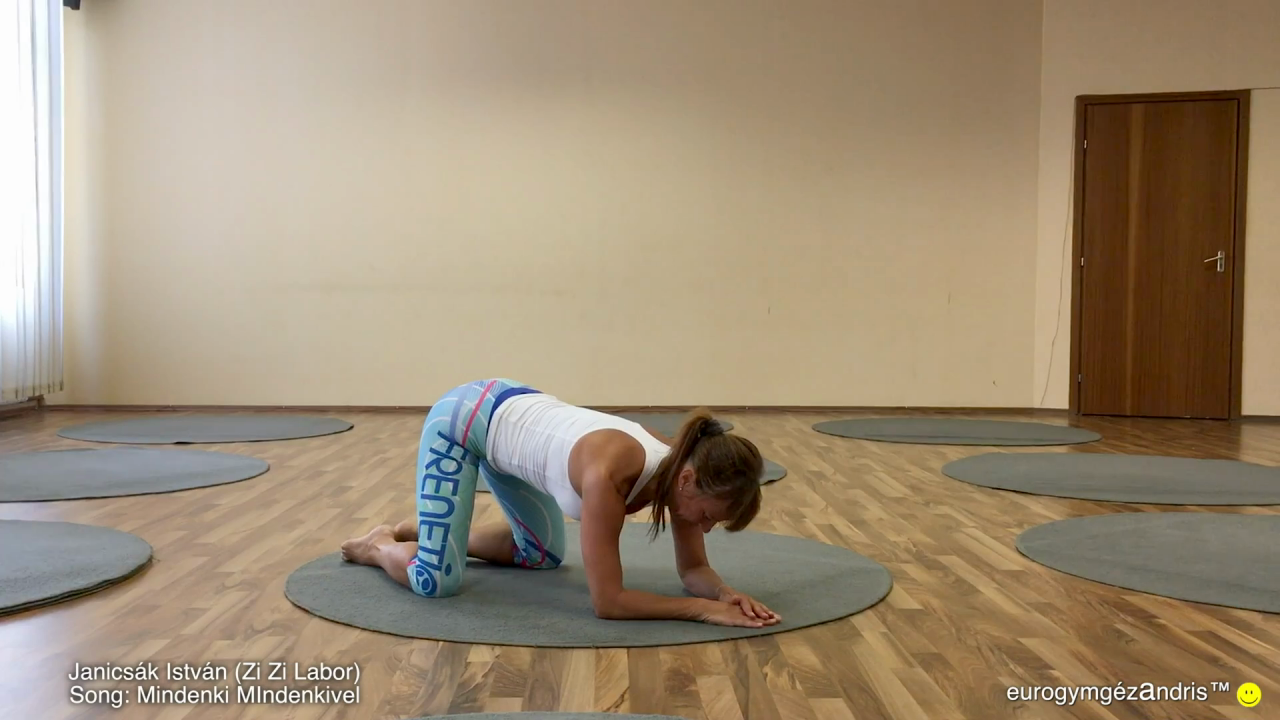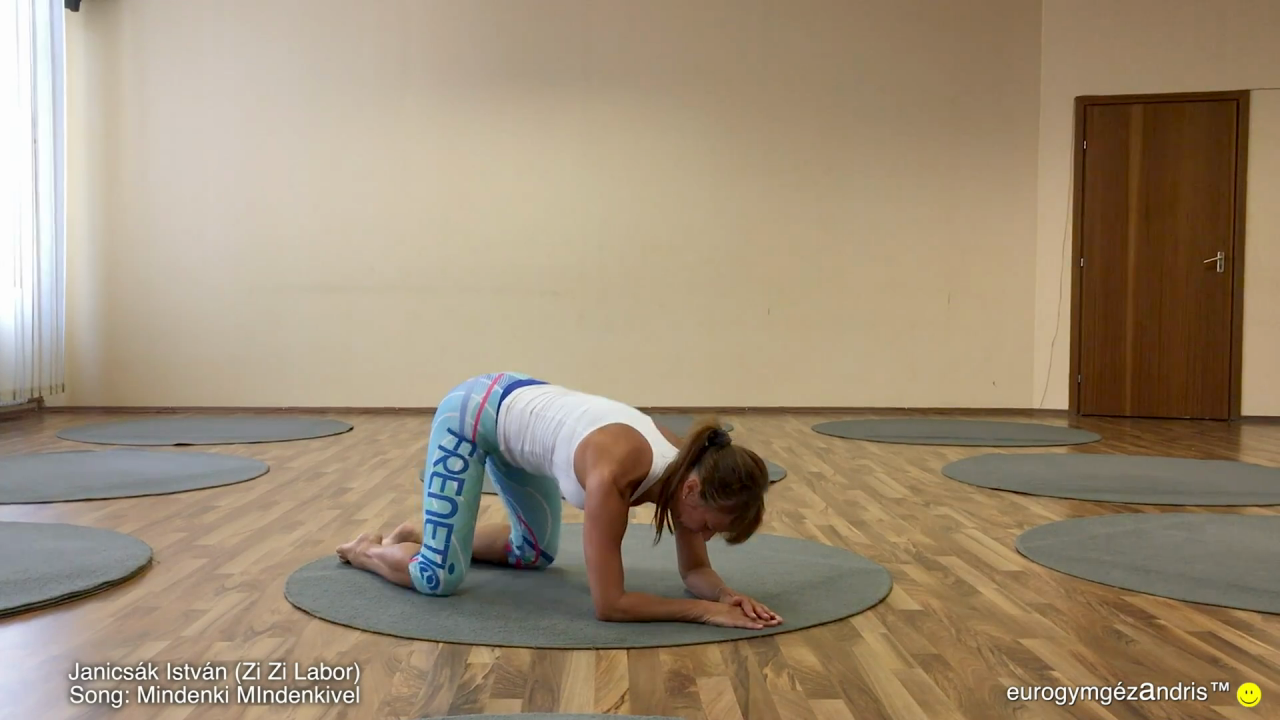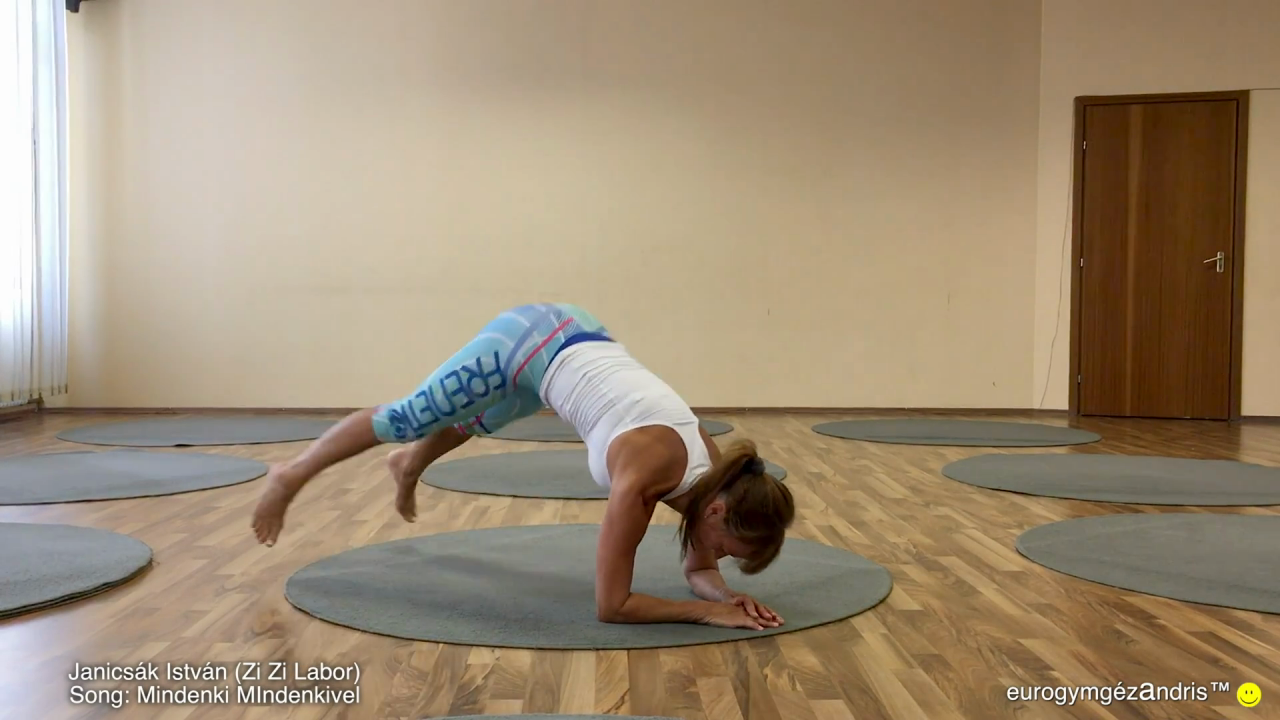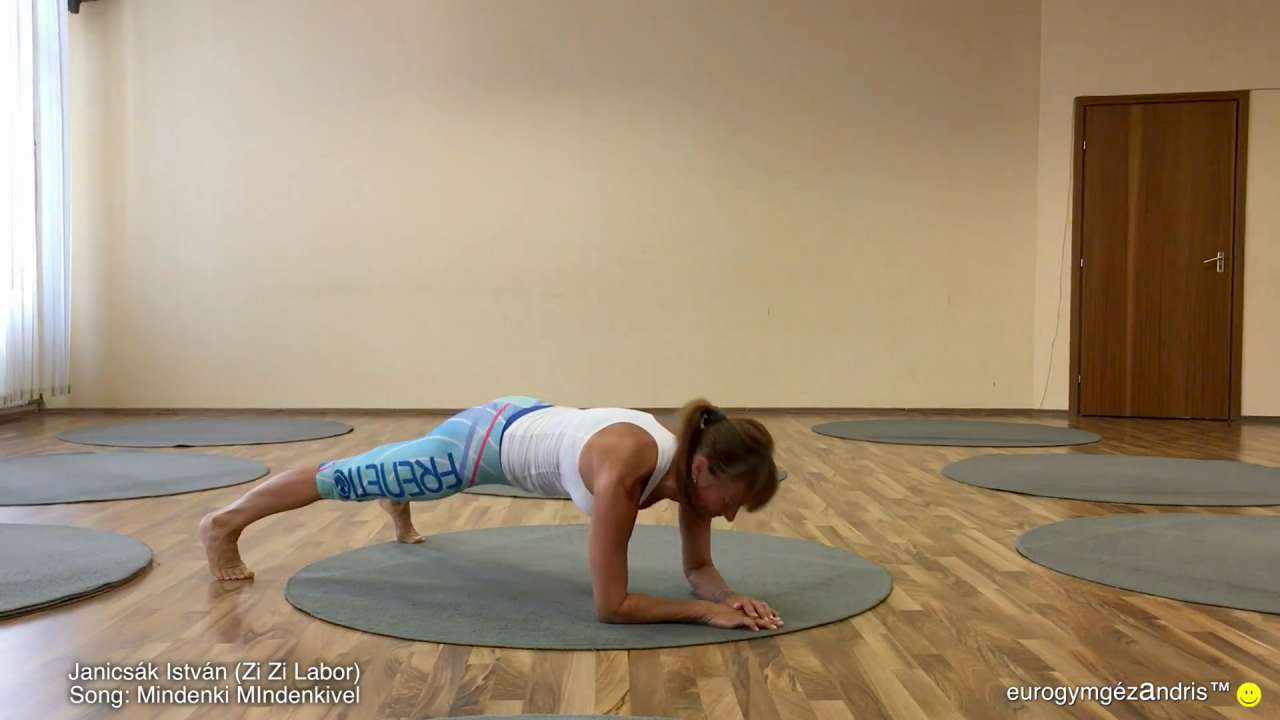
dt=0.4s
person 1, frame 1
left shoulder: (680, 466)
right shoulder: (608, 472)
left elbow: (693, 569)
right elbow: (608, 601)
left wrist: (725, 593)
right wrist: (706, 609)
left hip: (509, 415)
right hip: (463, 417)
left knee: (544, 555)
right knee: (436, 582)
left ankle: (425, 531)
right ankle: (376, 547)
person 1, frame 2
left shoulder: (689, 468)
right shoulder: (613, 473)
left elbow: (695, 571)
right elbow: (609, 604)
left wrist: (726, 596)
right wrist: (707, 611)
left hip: (514, 409)
right hip: (471, 412)
left knee: (535, 554)
right knee: (440, 579)
left ankle: (424, 532)
right ankle: (367, 552)
person 1, frame 3
left shoulder: (714, 476)
right shoulder: (645, 476)
left elbow: (699, 570)
right elbow: (612, 605)
left wrist: (727, 596)
right wrist: (709, 612)
left hip: (572, 337)
right hip: (528, 344)
left knee: (480, 419)
right knee: (407, 419)
left ankle: (409, 465)
right ankle: (291, 477)
person 1, frame 4
left shoulder: (691, 463)
right shoulder: (622, 470)
left elbow: (698, 569)
right elbow: (611, 606)
left wrist: (729, 596)
right wrist: (708, 612)
left hip: (526, 424)
right hip: (488, 439)
right knee: (350, 476)
left ankle: (399, 507)
right ankle: (225, 521)
